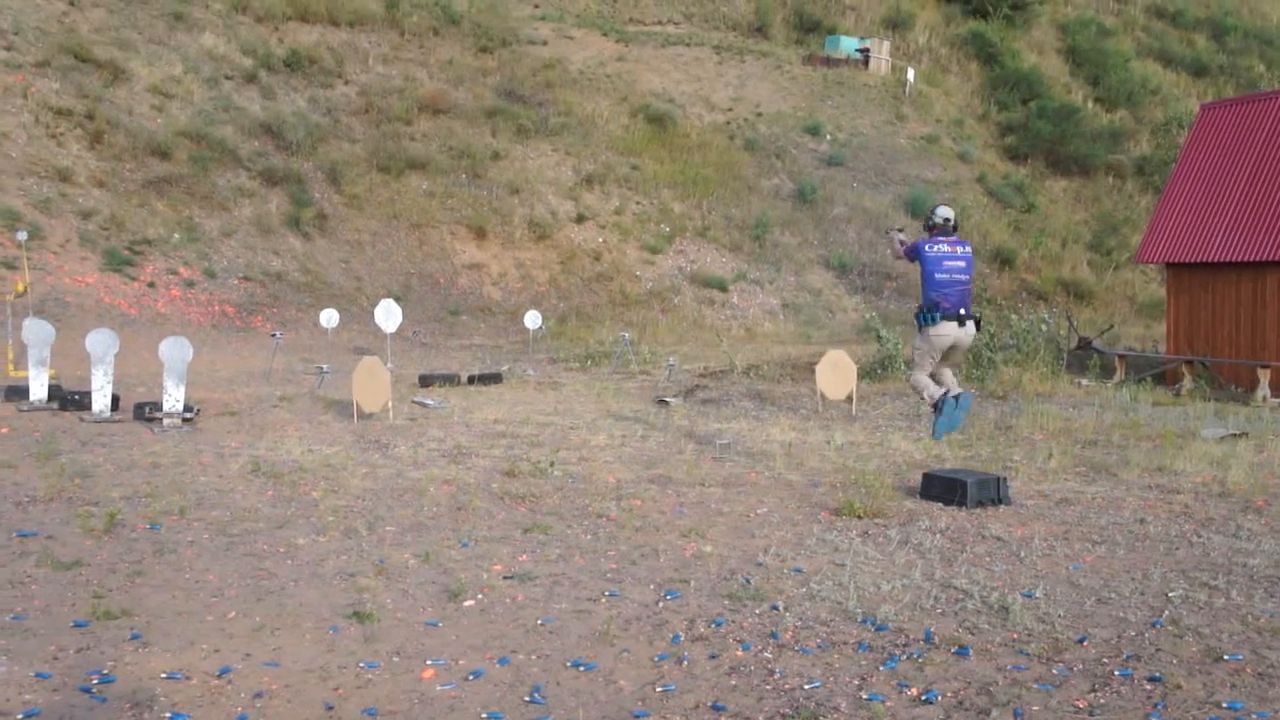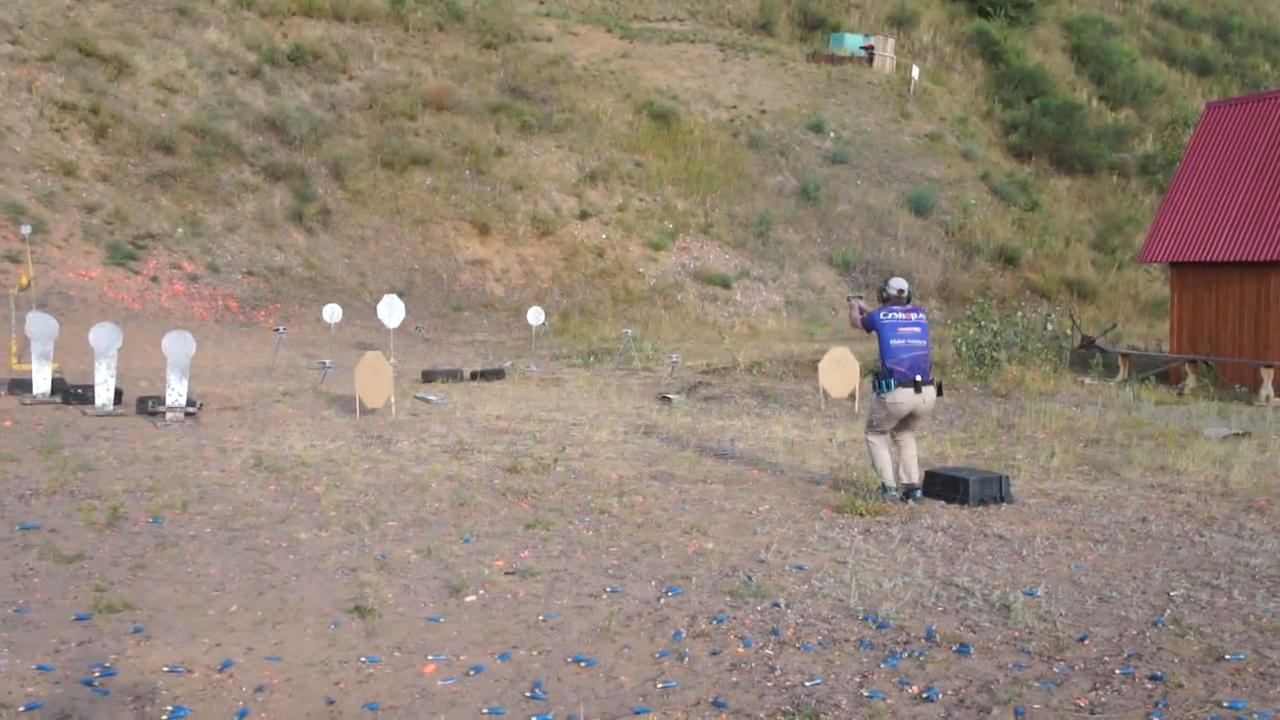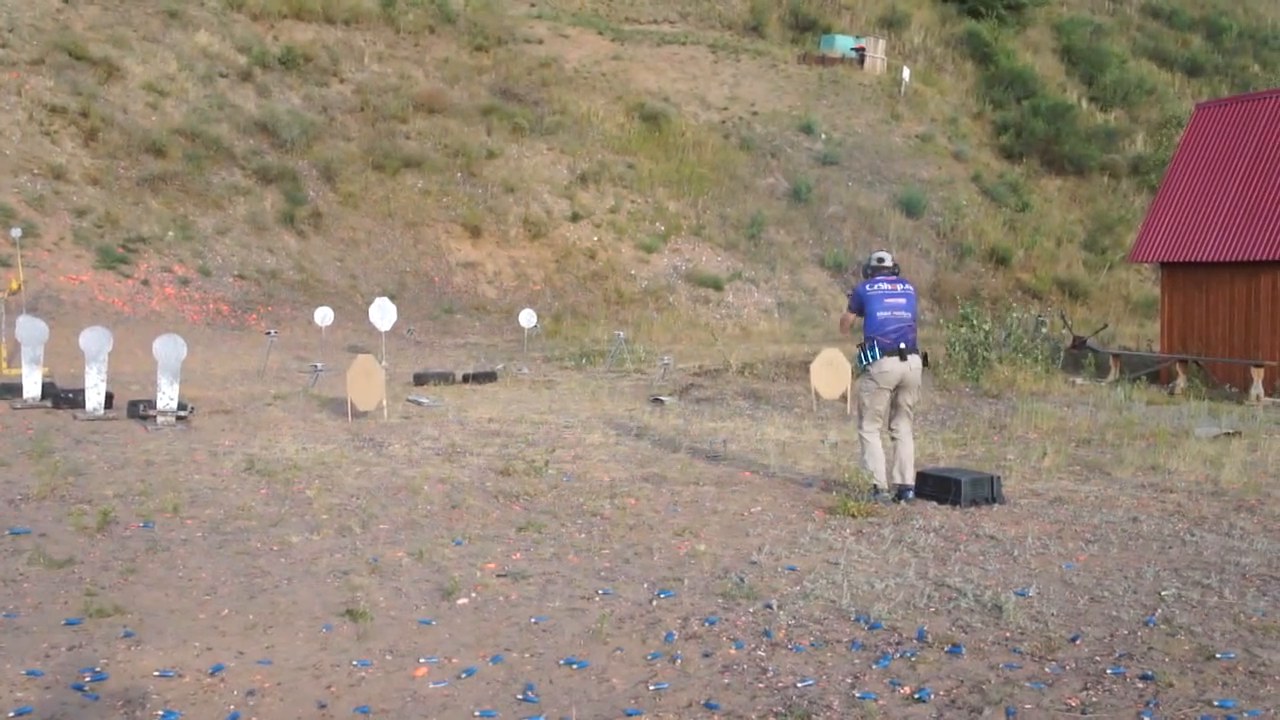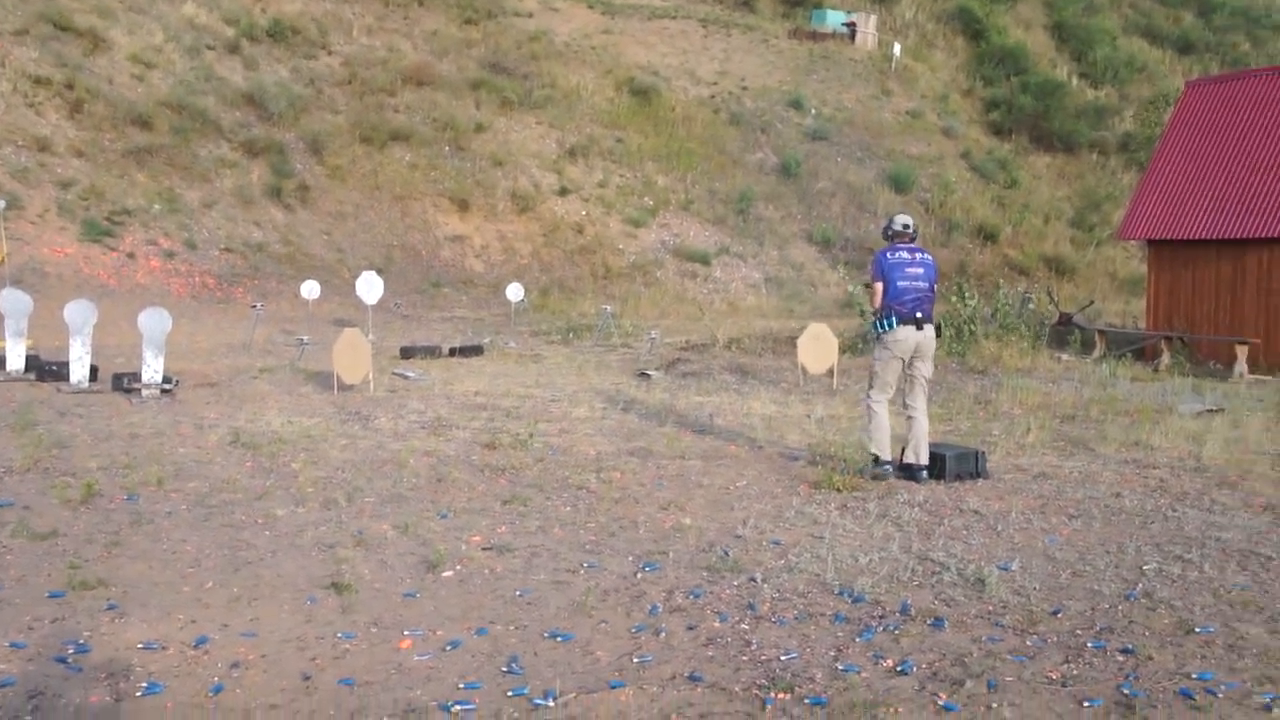
dt=1s
person 1, frame 1
left shoulder: (924, 246)
right shoulder: (966, 247)
left elbow: (899, 254)
left wrist: (895, 239)
right wrist: (905, 239)
left hip: (937, 326)
right hip: (966, 327)
left knee: (918, 375)
right knee: (940, 369)
left ankle: (942, 400)
right ankle: (956, 396)
person 1, frame 2
left shoulder: (879, 316)
right shoulder: (920, 315)
left elbow: (856, 323)
left wrist: (854, 307)
left hip: (897, 394)
right hip: (927, 394)
left knee: (875, 434)
right knee: (904, 432)
left ankle: (889, 487)
right ankle: (912, 485)
person 1, frame 3
left shoulder: (864, 290)
right shoulder: (909, 288)
left elbow: (844, 328)
left wrist: (854, 312)
left hip: (881, 364)
right hip: (912, 362)
left knee: (870, 429)
right knee: (902, 427)
left ankle: (881, 488)
right ankle: (905, 486)
person 1, frame 4
left shoulder: (882, 257)
right shoulder: (929, 259)
left elbow: (876, 302)
right elbow: (932, 296)
left hip: (895, 332)
right hip: (925, 332)
left knee: (878, 398)
right knee: (917, 402)
left ankle: (883, 460)
right ankle: (917, 464)
